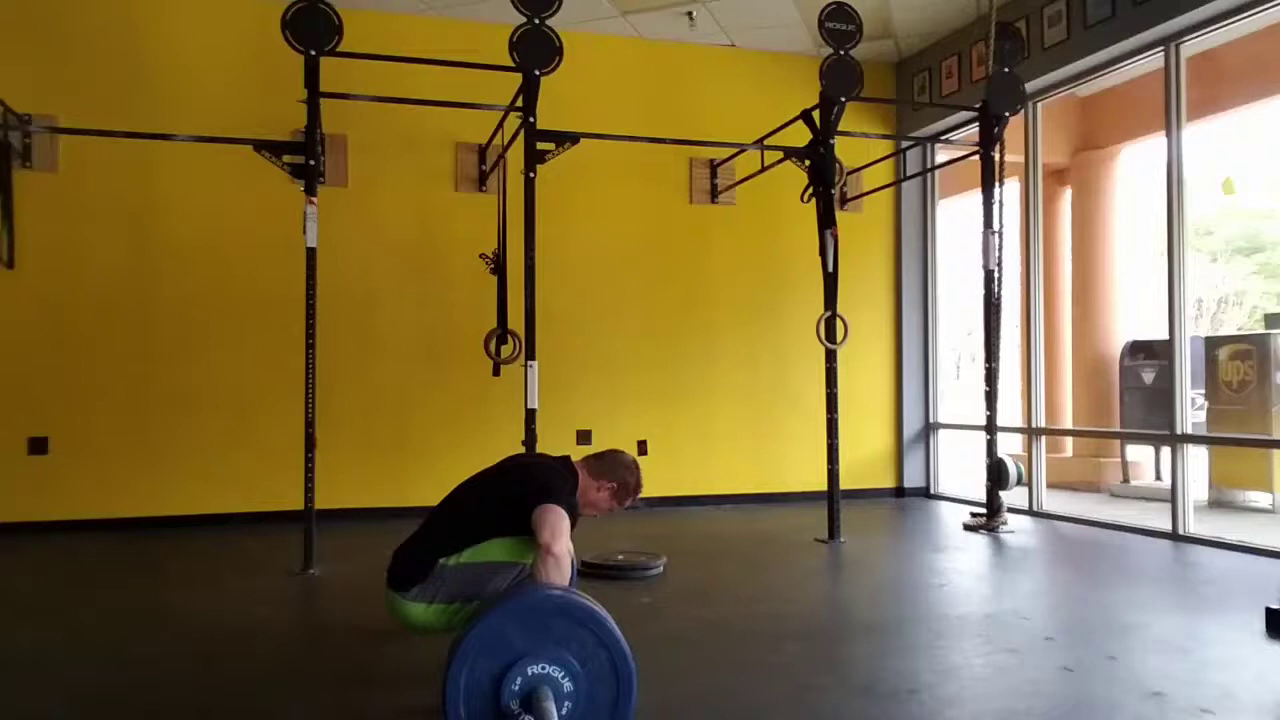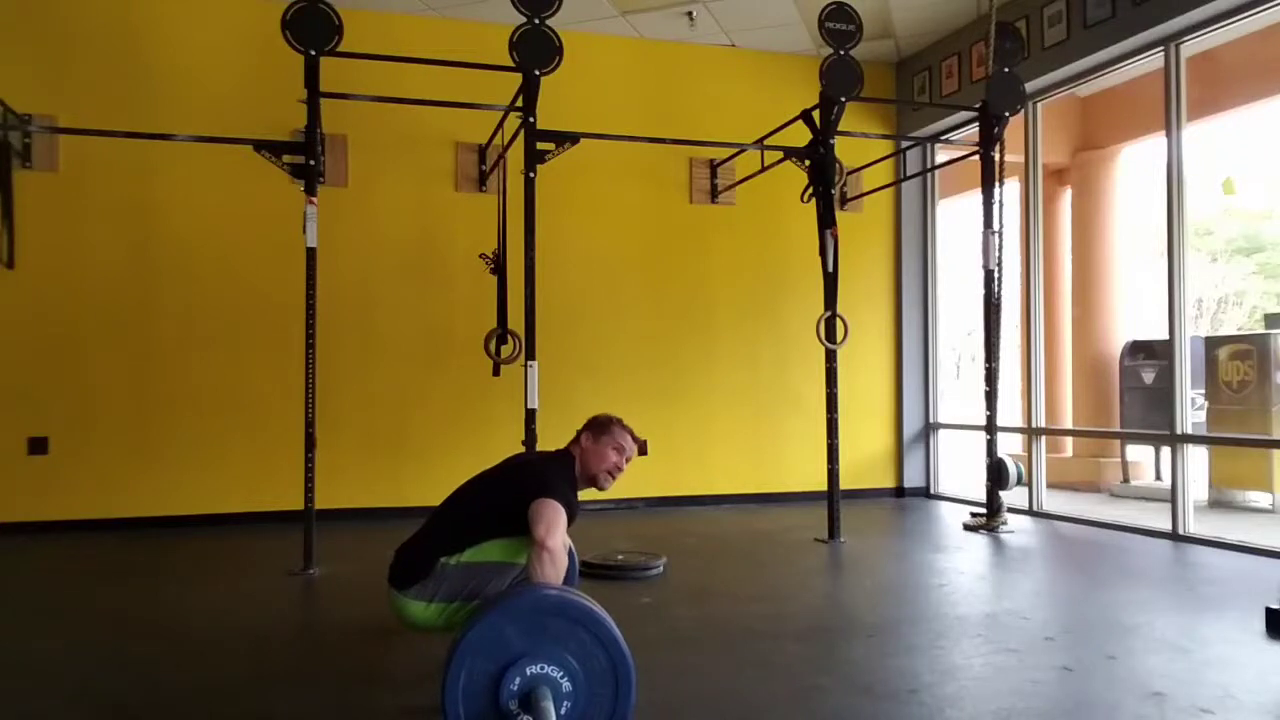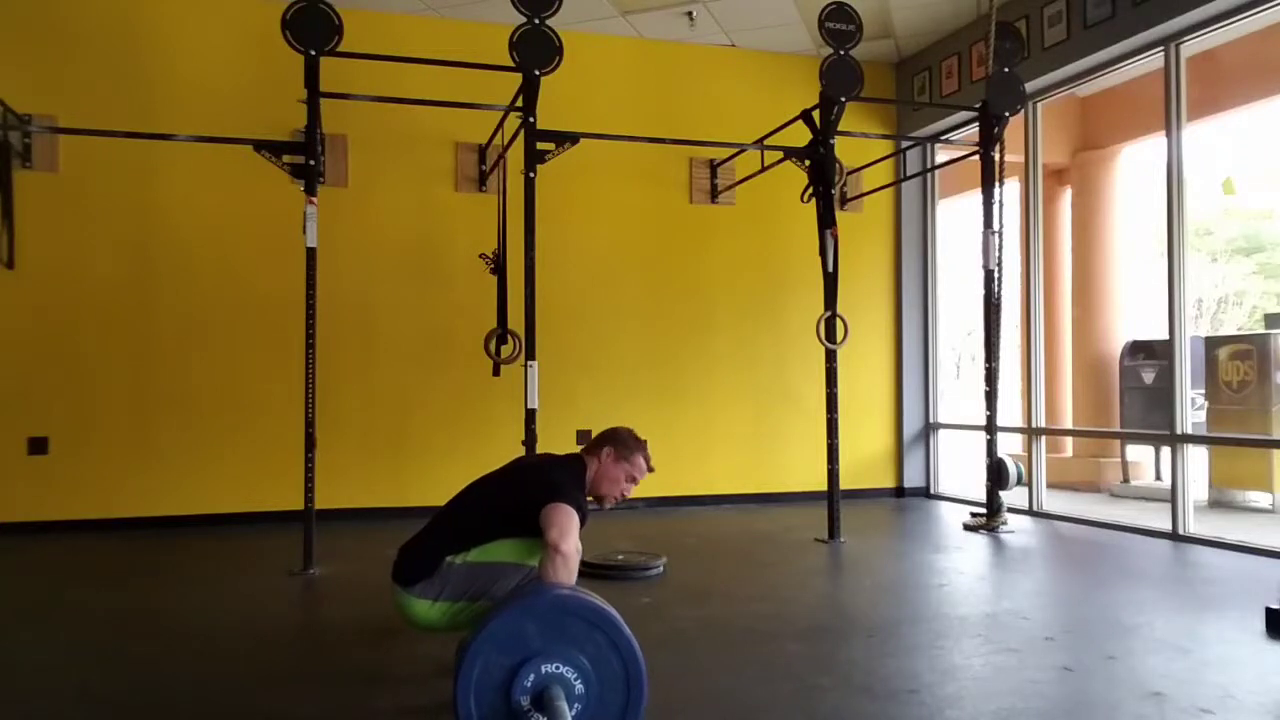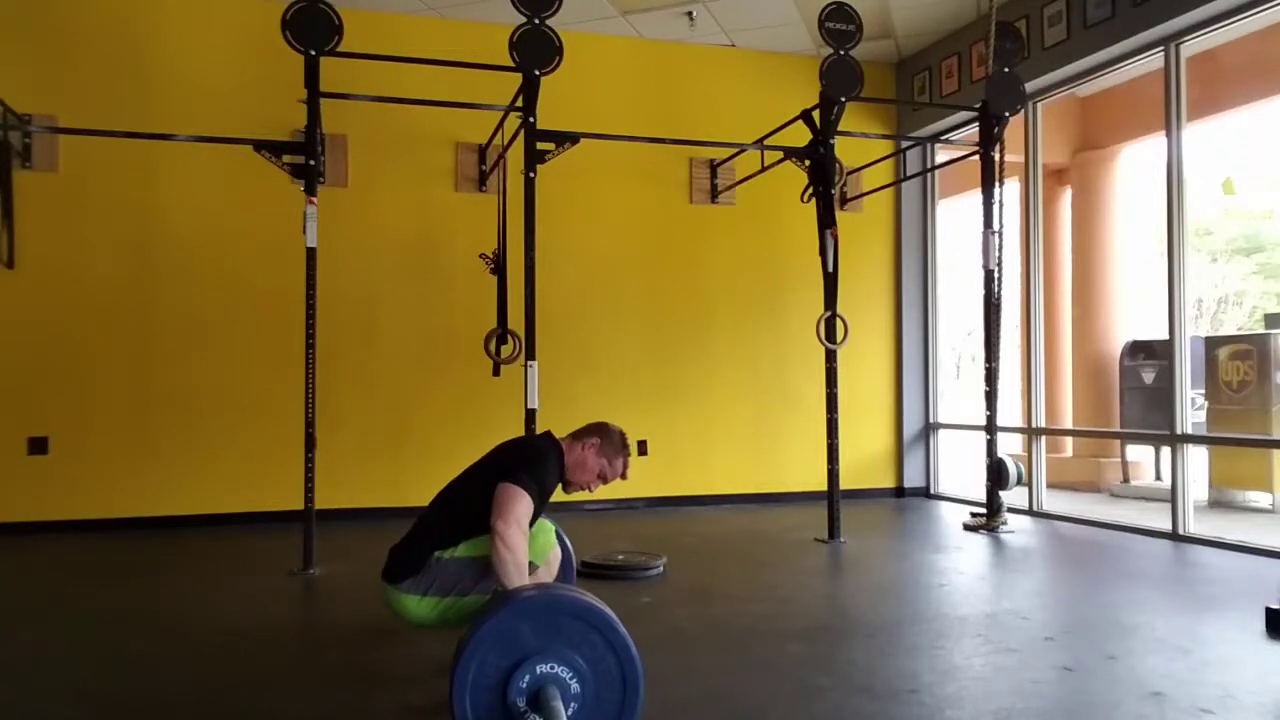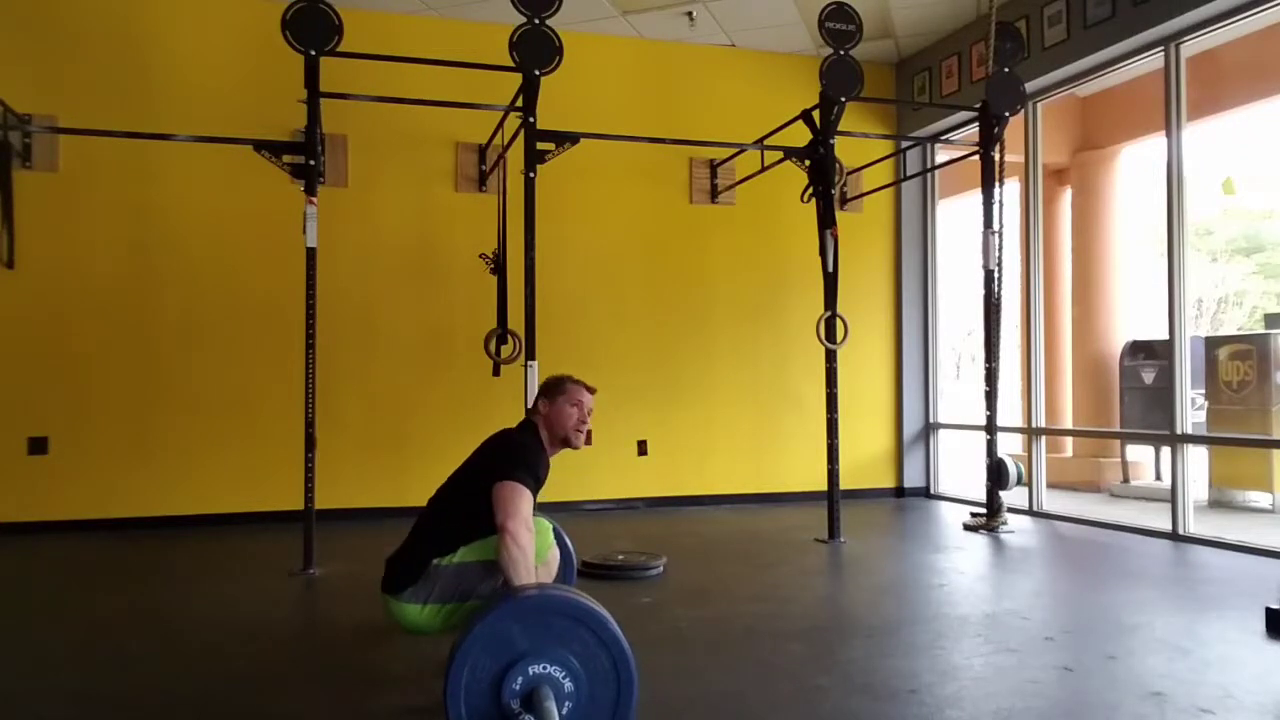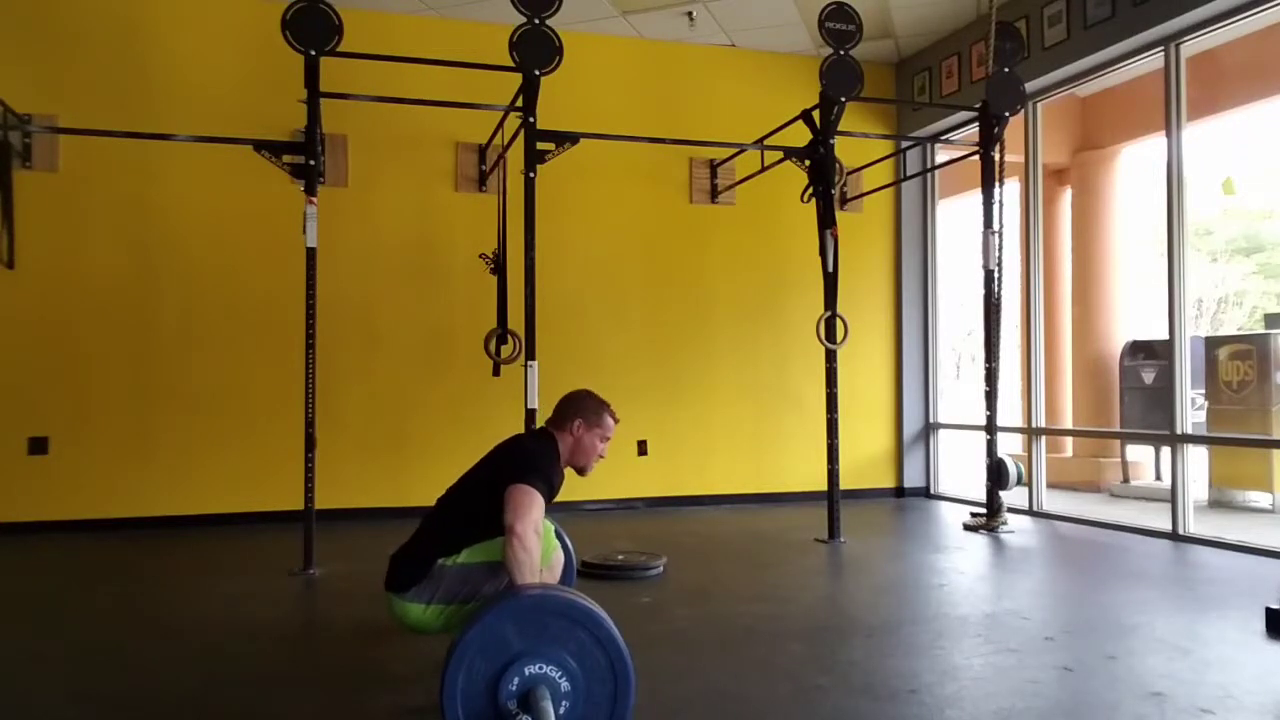
dt=0.7s
person 1, frame 1
left shoulder: (544, 470)
right shoulder: (559, 486)
right elbow: (553, 549)
left hip: (416, 579)
right hip: (422, 591)
right knee: (552, 557)
person 1, frame 2
left shoulder: (547, 468)
right shoulder: (557, 479)
right elbow: (548, 544)
left hip: (418, 582)
right hip: (424, 590)
right knee: (546, 555)
person 1, frame 3
left shoulder: (555, 470)
right shoulder: (567, 482)
right elbow: (562, 547)
left hip: (423, 578)
right hip: (428, 588)
right knee: (554, 555)
person 1, frame 4
left shoulder: (534, 453)
right shoulder: (541, 457)
right elbow: (506, 528)
left hip: (415, 576)
right hip: (419, 584)
right knee: (542, 547)
person 1, frame 5
left shoulder: (522, 447)
right shoulder: (524, 448)
right elbow: (514, 528)
left hip: (415, 584)
right hip: (418, 592)
right knee: (542, 545)
person 1, frame 6
left shoulder: (533, 451)
right shoulder: (540, 458)
right elbow: (521, 531)
left hip: (420, 580)
right hip: (423, 591)
right knee: (545, 549)
